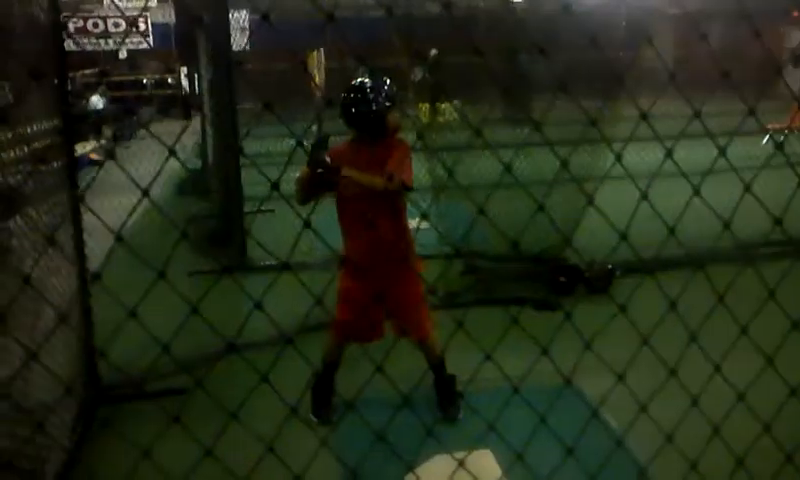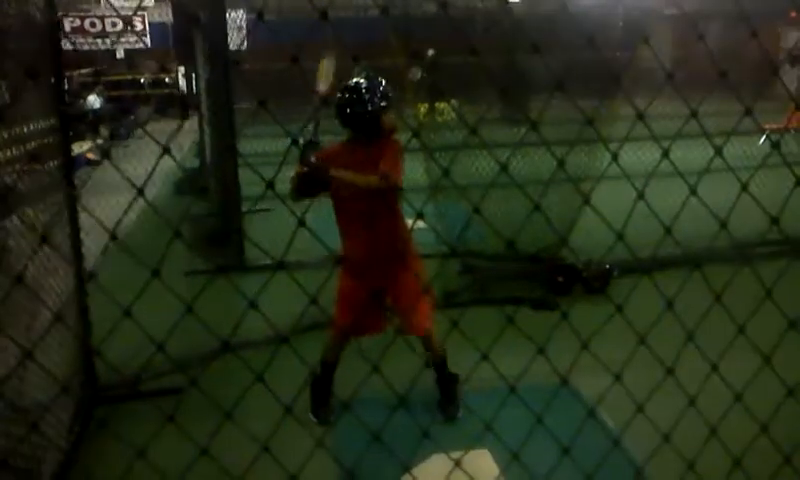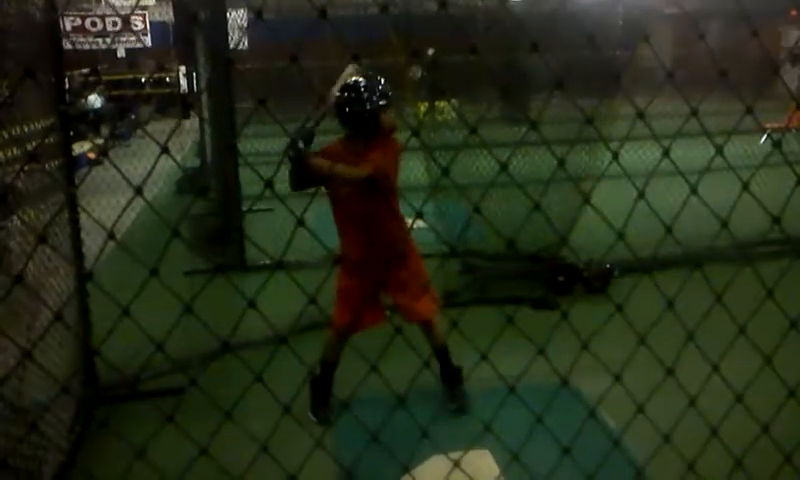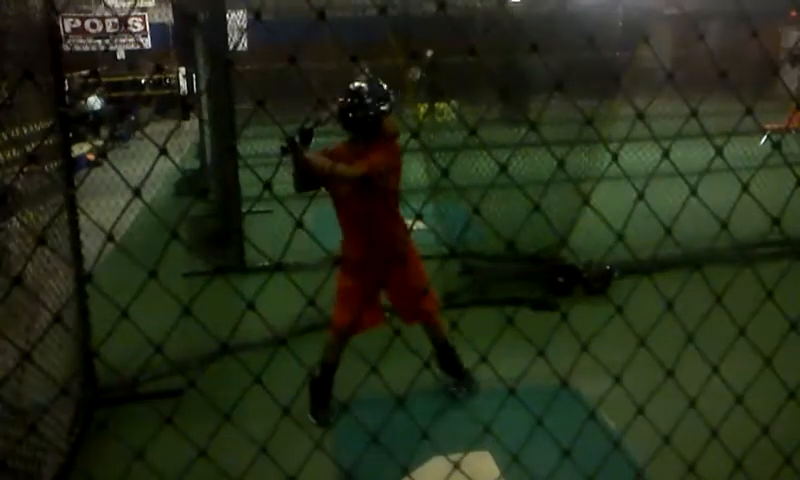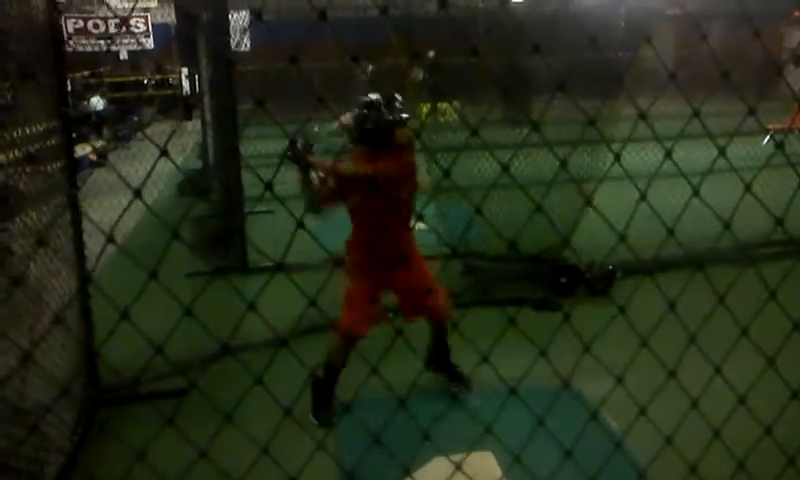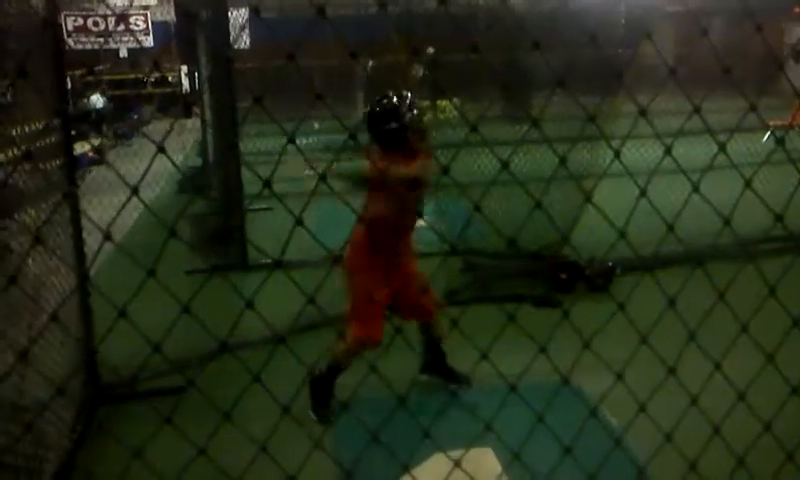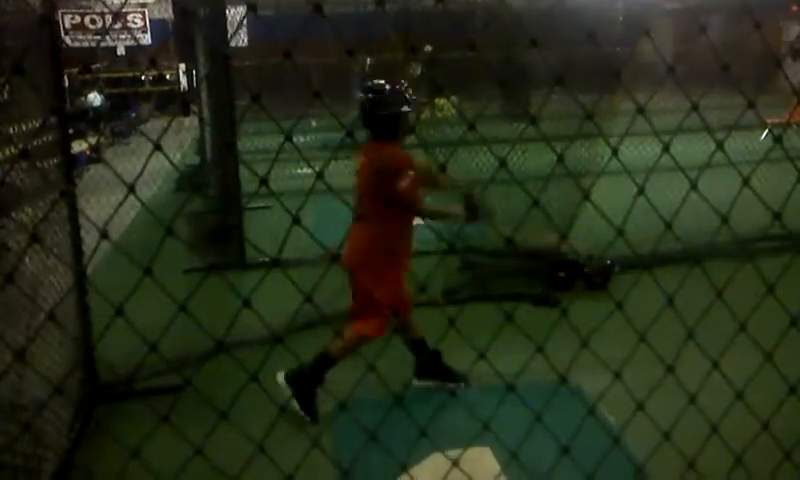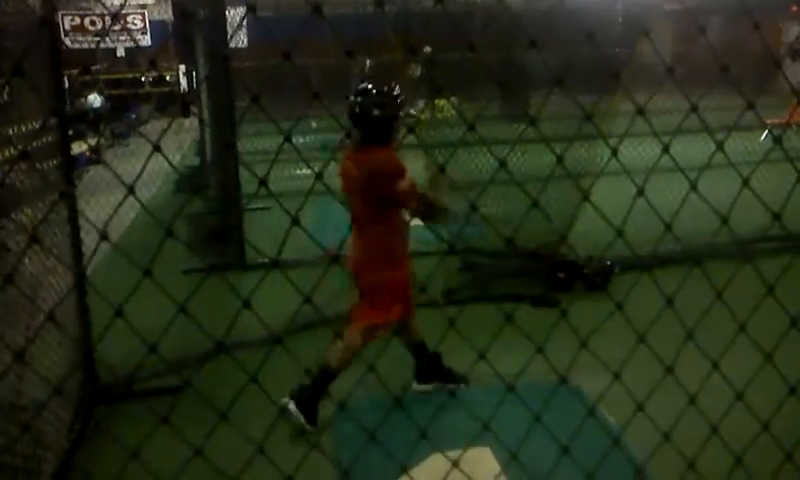
dt=0.1s
person 1, frame 1
left shoulder: (397, 148)
right shoulder: (337, 155)
left elbow: (391, 185)
right elbow: (303, 197)
left wrist: (342, 172)
right wrist: (314, 166)
left hip: (399, 258)
right hip: (360, 262)
left knee: (421, 328)
right knee: (344, 330)
left ankle: (444, 386)
right ankle: (323, 388)
person 1, frame 2
left shoulder: (390, 148)
right shoulder: (333, 154)
left elbow: (380, 184)
right elbow: (297, 192)
left wrist: (330, 172)
right wrist: (308, 164)
left hip: (397, 256)
right hip: (358, 261)
left knee: (422, 325)
right knee: (342, 329)
left ankle: (446, 384)
right ankle: (322, 388)
person 1, frame 3
left shoulder: (388, 146)
right shoulder: (330, 153)
left elbow: (359, 175)
left wrist: (312, 161)
right wrist: (302, 161)
left hip: (397, 251)
right hip: (357, 257)
left knee: (425, 315)
right knee: (343, 325)
left ankle: (451, 377)
right ankle: (321, 386)
person 1, frame 4
left shoulder: (389, 149)
right shoulder: (334, 155)
left elbow: (354, 174)
left wrist: (306, 158)
right wrist: (302, 156)
left hip: (396, 252)
right hip: (357, 258)
left knee: (428, 311)
right knee: (342, 326)
left ankle: (451, 364)
right ankle: (321, 388)
person 1, frame 5
left shoulder: (404, 158)
right shoulder: (359, 160)
left elbow: (360, 172)
right elbow: (317, 204)
left wrist: (318, 165)
left hip: (403, 252)
right hip: (368, 259)
left knee: (438, 309)
right knee: (351, 330)
left ankle: (439, 359)
right ankle: (323, 388)
person 1, frame 6
left shoulder: (414, 155)
right shoulder: (381, 162)
left elbow: (423, 169)
right elbow: (376, 216)
left wrist: (392, 176)
left hip: (397, 253)
right hip: (369, 258)
left knee: (426, 307)
right knee: (363, 335)
left ankle: (434, 362)
right ankle: (322, 383)
person 1, frame 7
left shoulder: (376, 149)
right shoulder: (391, 158)
left elbow: (420, 171)
right elbow: (417, 208)
left wrist: (442, 180)
right wrist: (461, 211)
left hip: (374, 247)
right hip: (375, 254)
left knee: (398, 310)
right knee: (365, 326)
left ankle: (428, 364)
right ankle: (304, 378)
person 1, frame 8
left shoulder: (352, 156)
right shoulder: (385, 162)
right elbow: (414, 205)
right wrist: (432, 204)
left hip: (370, 250)
right hip: (383, 256)
left knee: (400, 311)
right knee: (366, 325)
left ankle: (428, 369)
right ankle: (310, 394)
